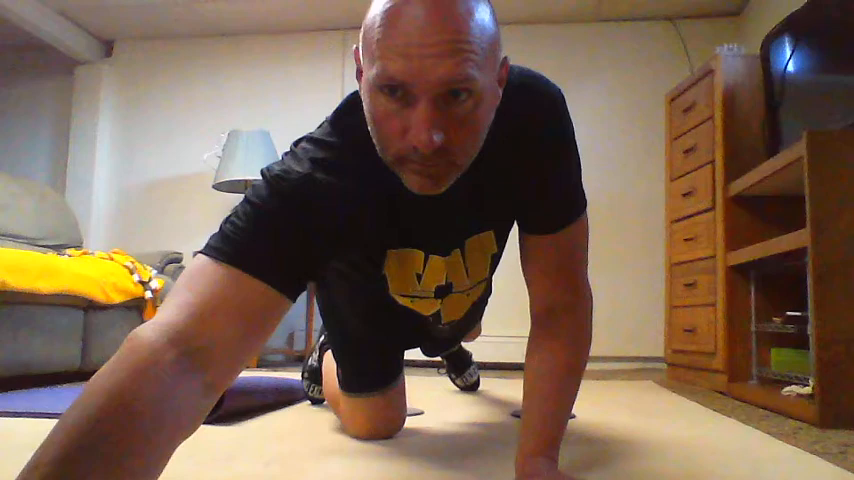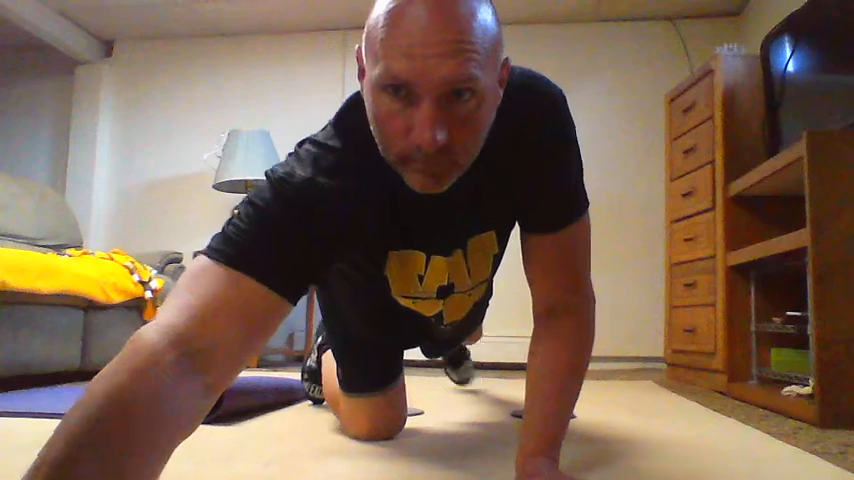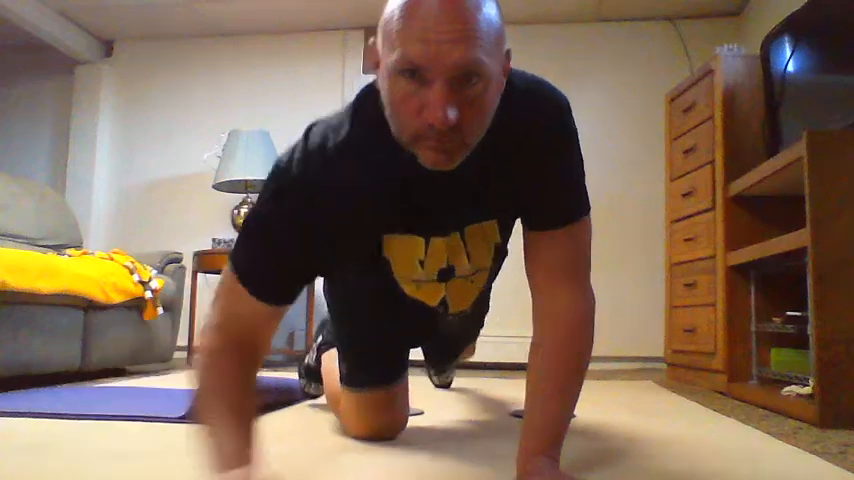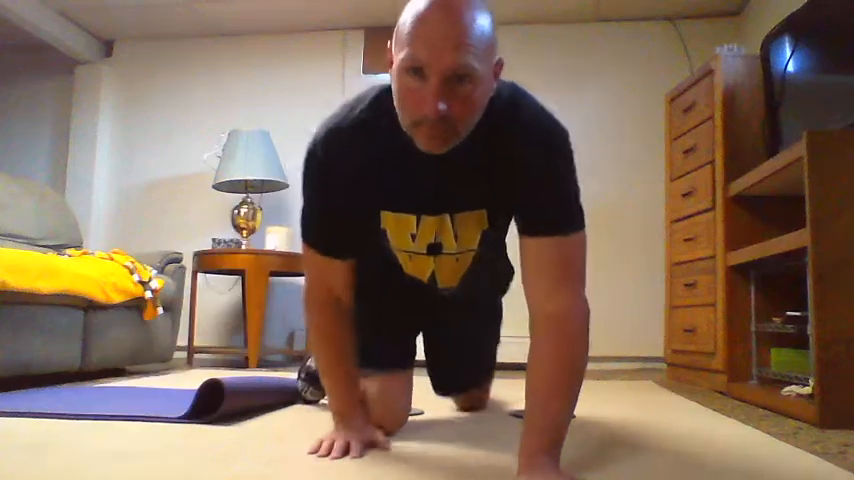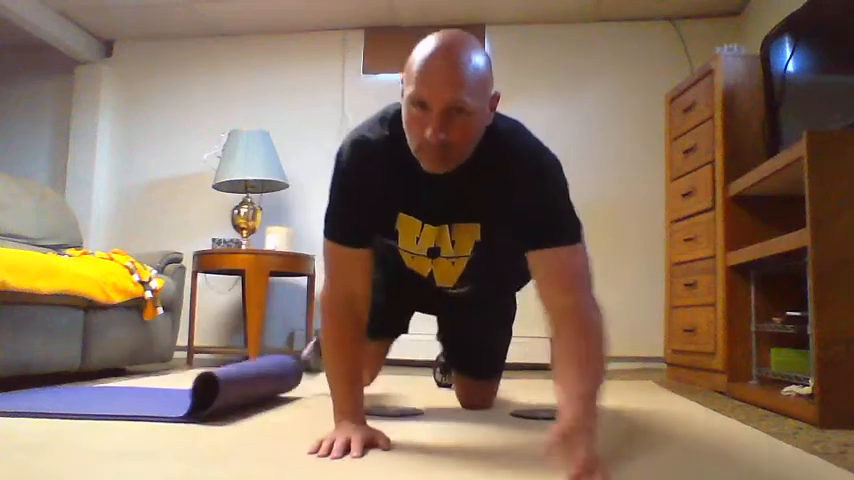
dt=0.3s
person 1, frame 1
left shoulder: (537, 117)
right shoulder: (314, 178)
left elbow: (560, 304)
right elbow: (183, 353)
left hip: (459, 295)
right hip: (365, 296)
left knee: (456, 333)
left ankle: (448, 348)
right ankle: (327, 361)
person 1, frame 2
left shoulder: (537, 117)
right shoulder: (316, 181)
left elbow: (563, 303)
right elbow: (180, 355)
left hip: (461, 296)
right hip: (366, 298)
left knee: (456, 335)
left ankle: (446, 343)
right ankle: (328, 358)
person 1, frame 3
left shoulder: (540, 121)
right shoulder: (320, 166)
left elbow: (565, 295)
right elbow: (229, 337)
left hip: (464, 290)
right hip: (368, 291)
left knee: (454, 355)
left ankle: (434, 349)
right ankle: (326, 355)
person 1, frame 4
left shoulder: (536, 138)
right shoulder: (340, 143)
left elbow: (559, 302)
right elbow: (327, 292)
right wrist: (347, 416)
left hip: (472, 286)
right hip: (382, 279)
left knee: (473, 401)
right knee: (384, 414)
left ankle: (444, 358)
right ankle: (329, 363)
person 1, frame 5
left shoulder: (529, 165)
right shoulder: (363, 154)
left elbow: (571, 302)
right elbow: (345, 292)
left wrist: (580, 420)
right wrist: (348, 418)
left hip: (483, 284)
right hip: (396, 267)
left knee: (476, 399)
right knee: (359, 369)
left ankle: (455, 359)
right ankle: (334, 341)
